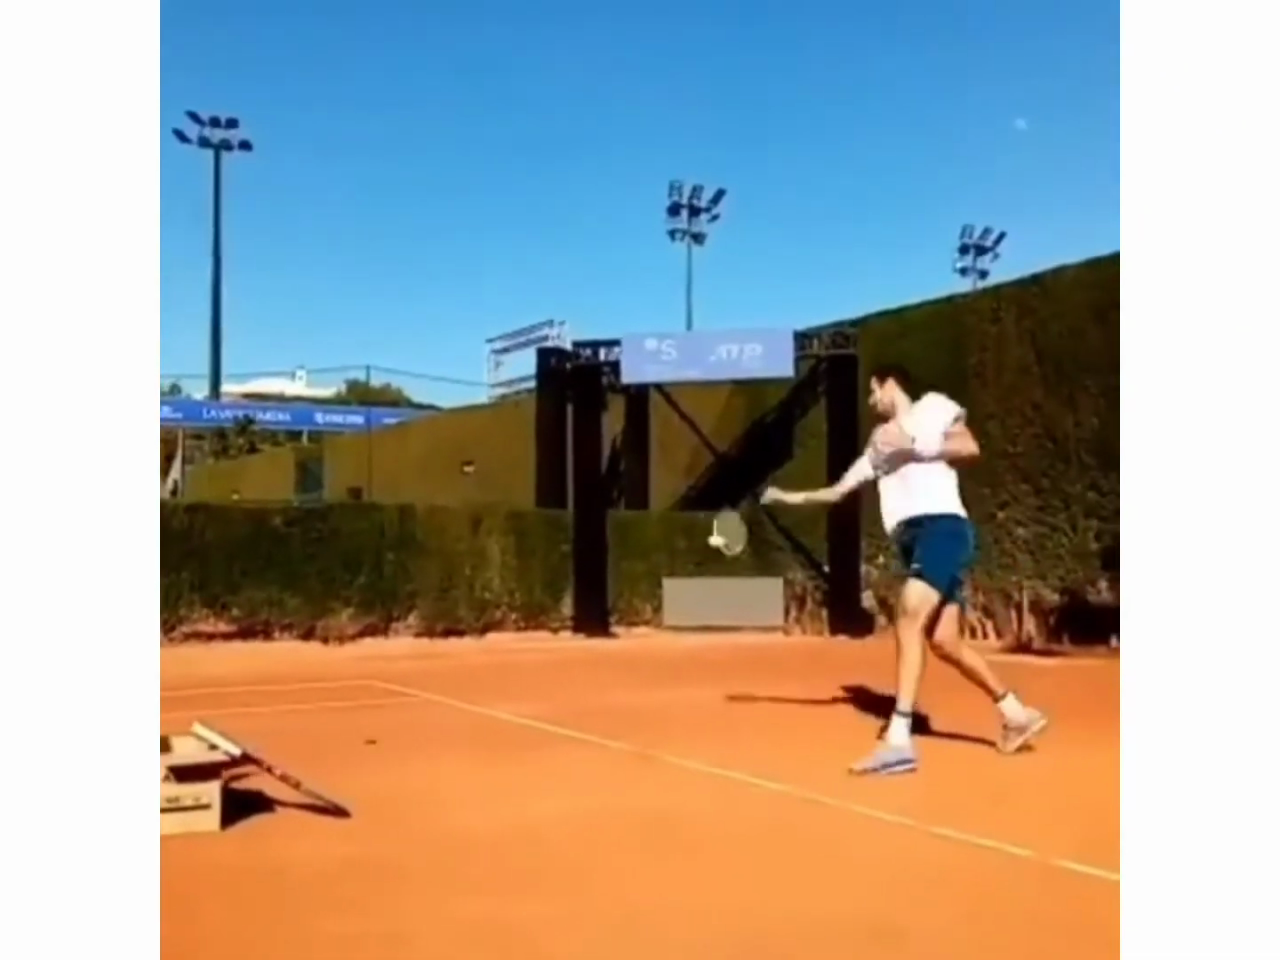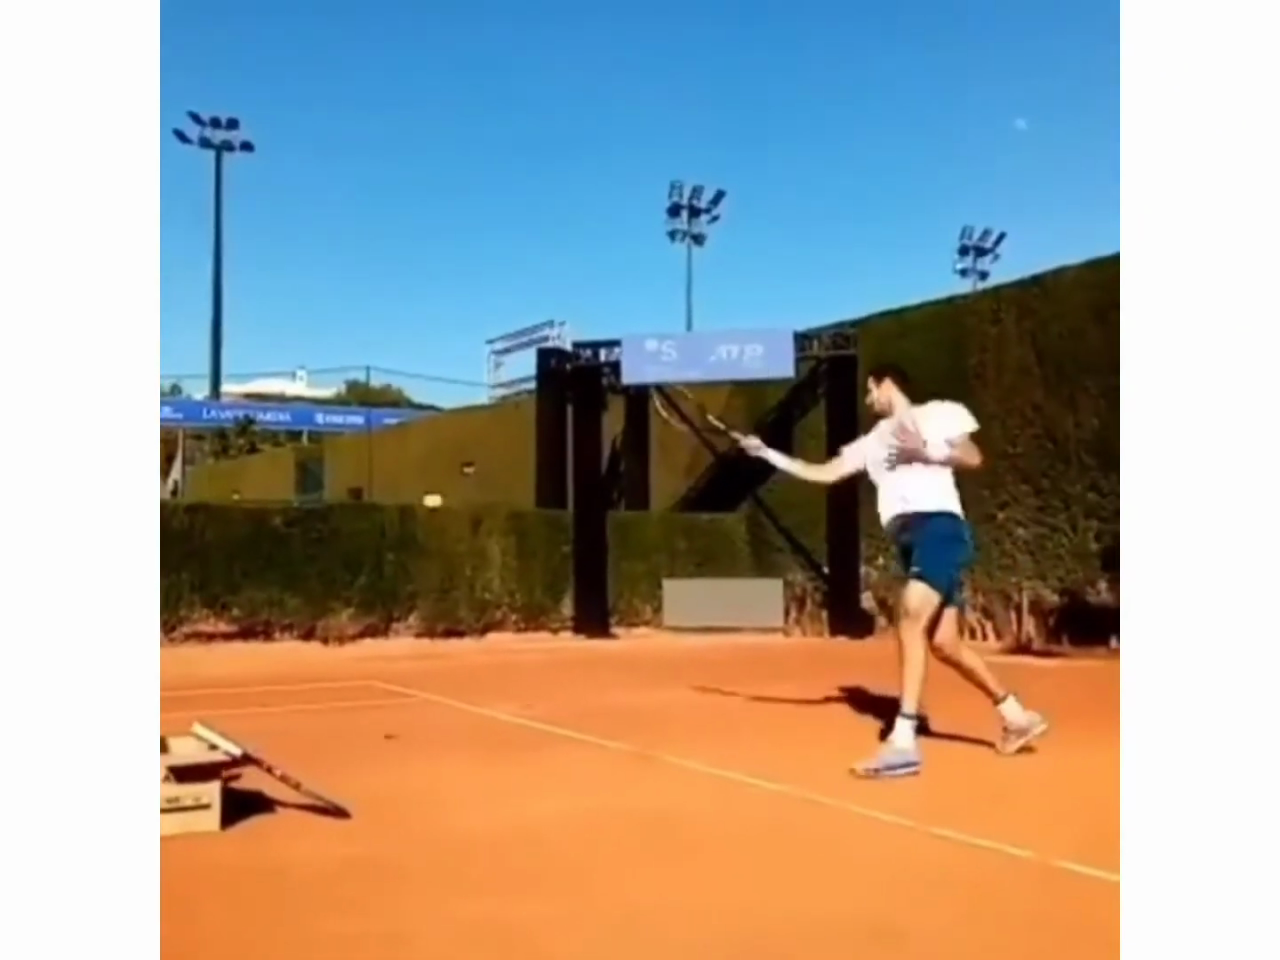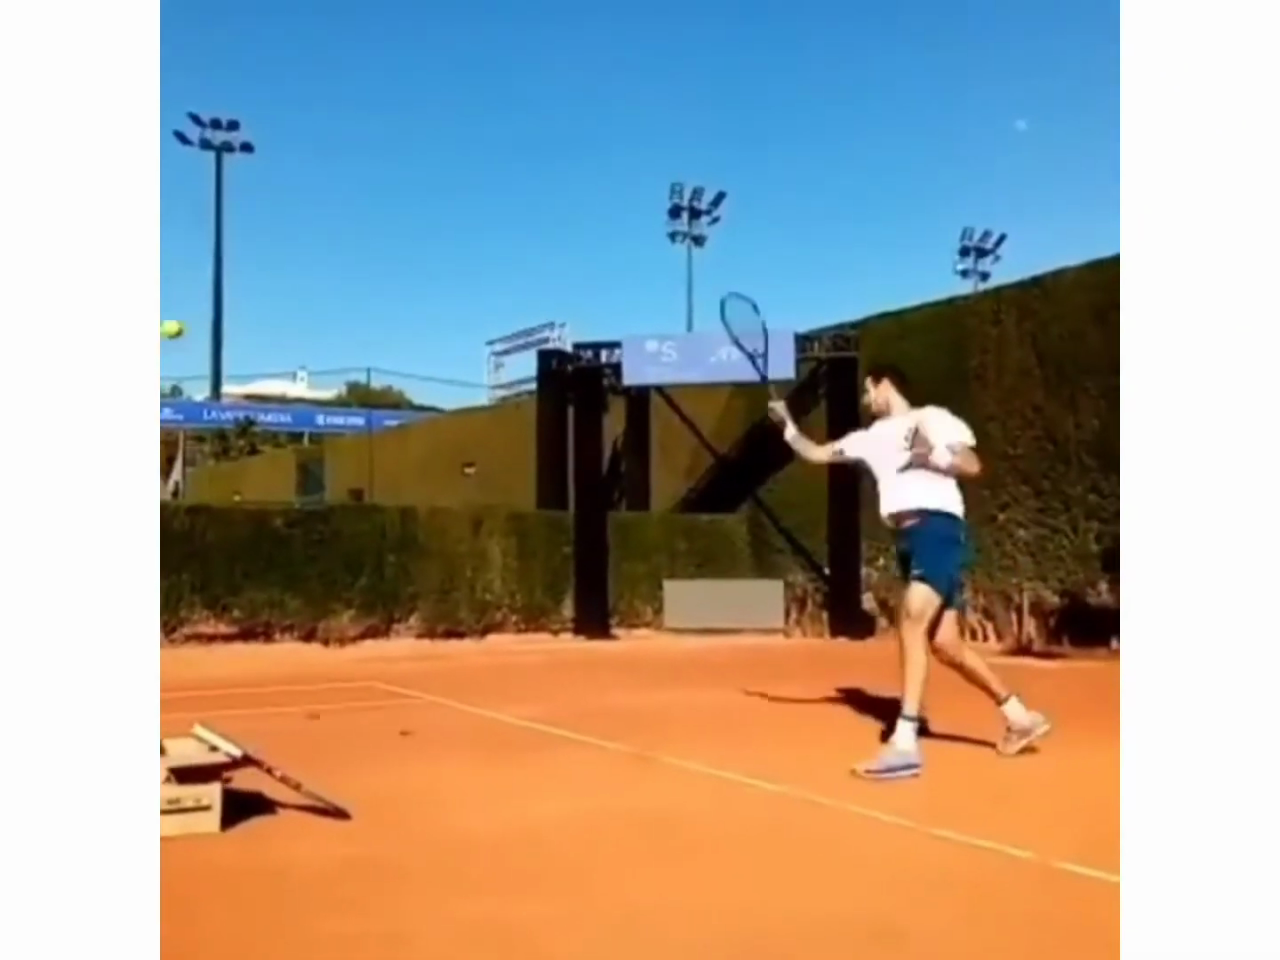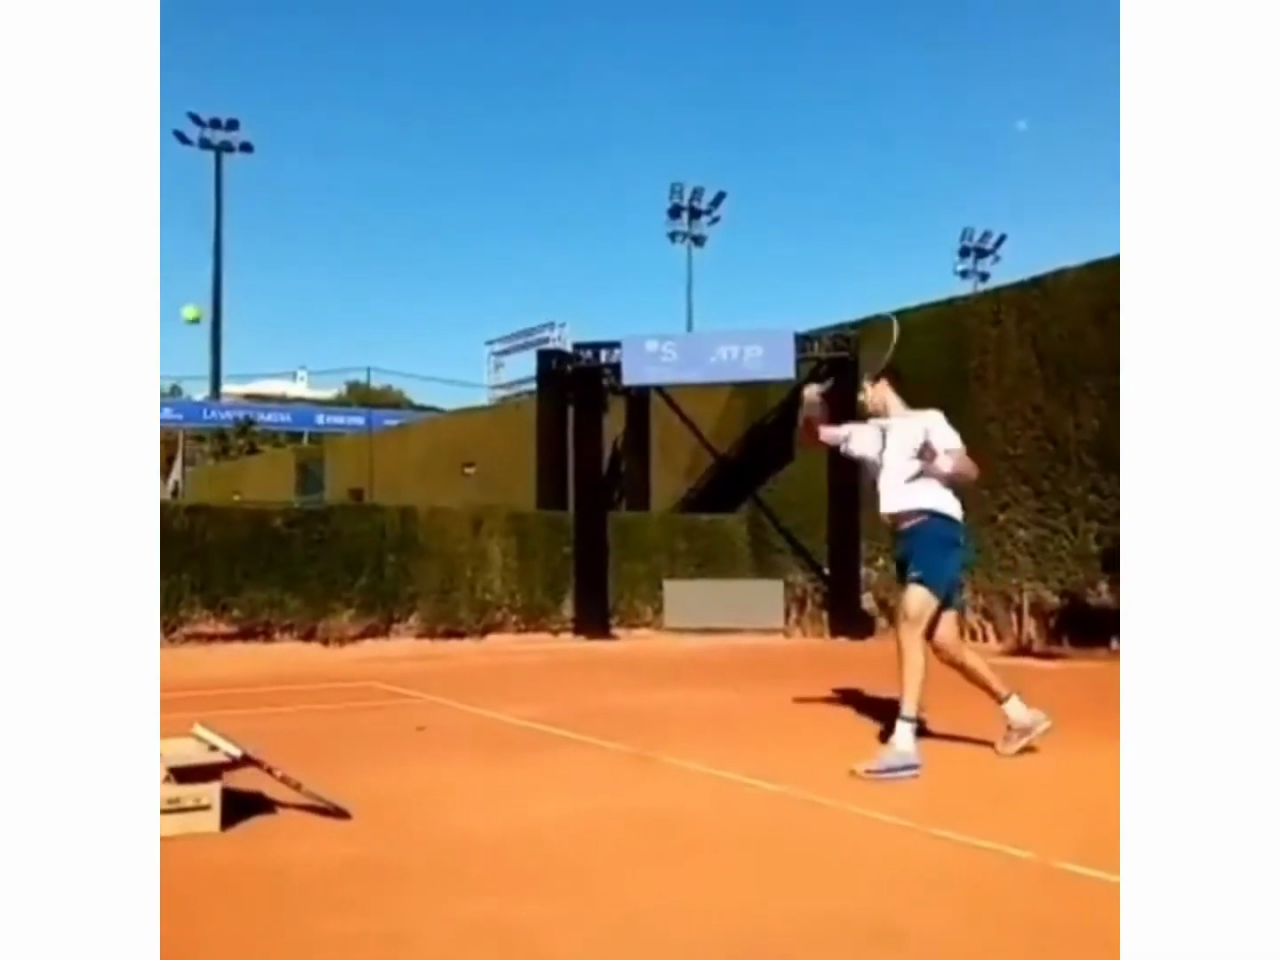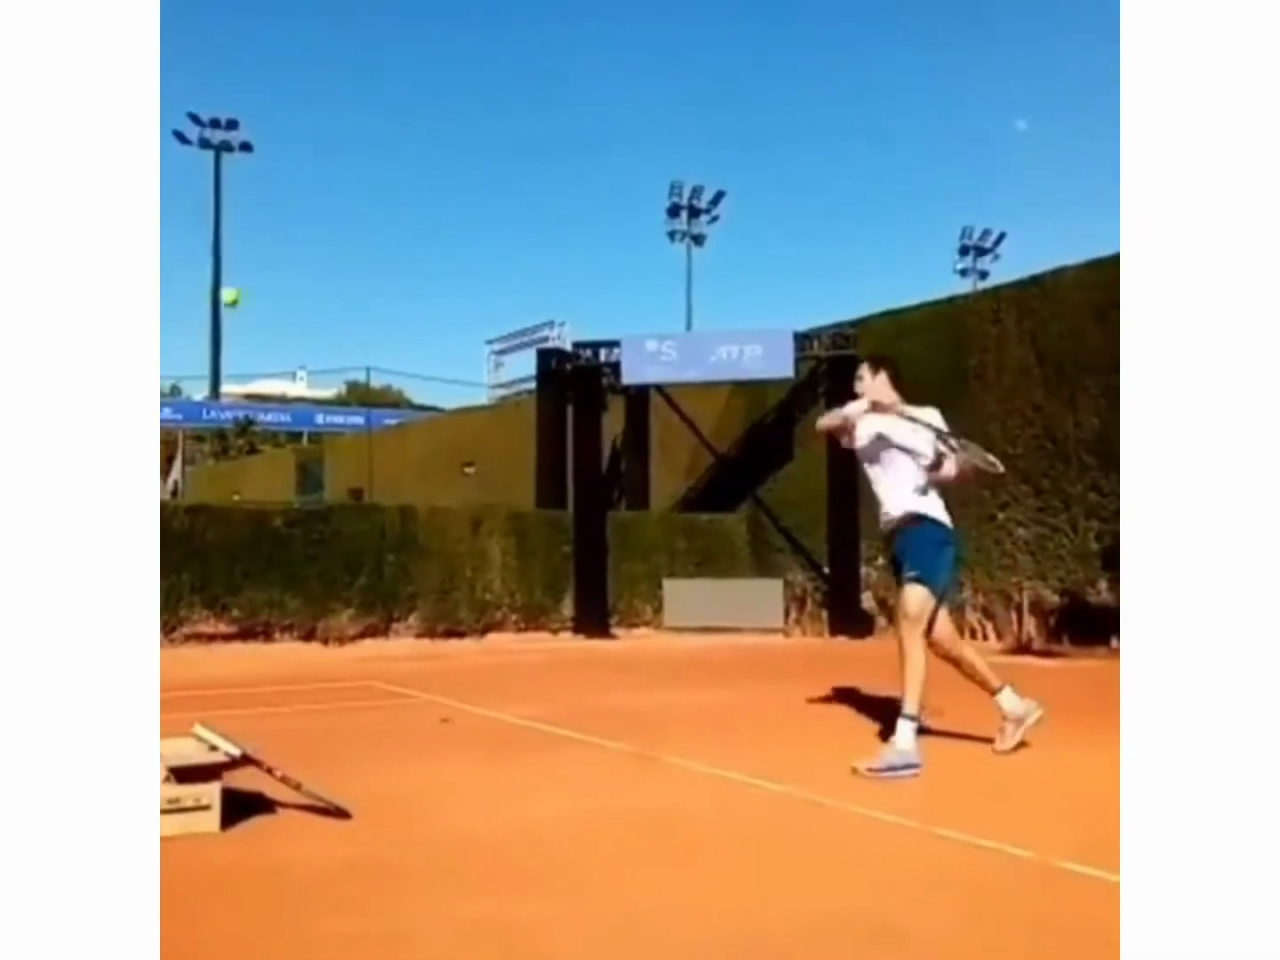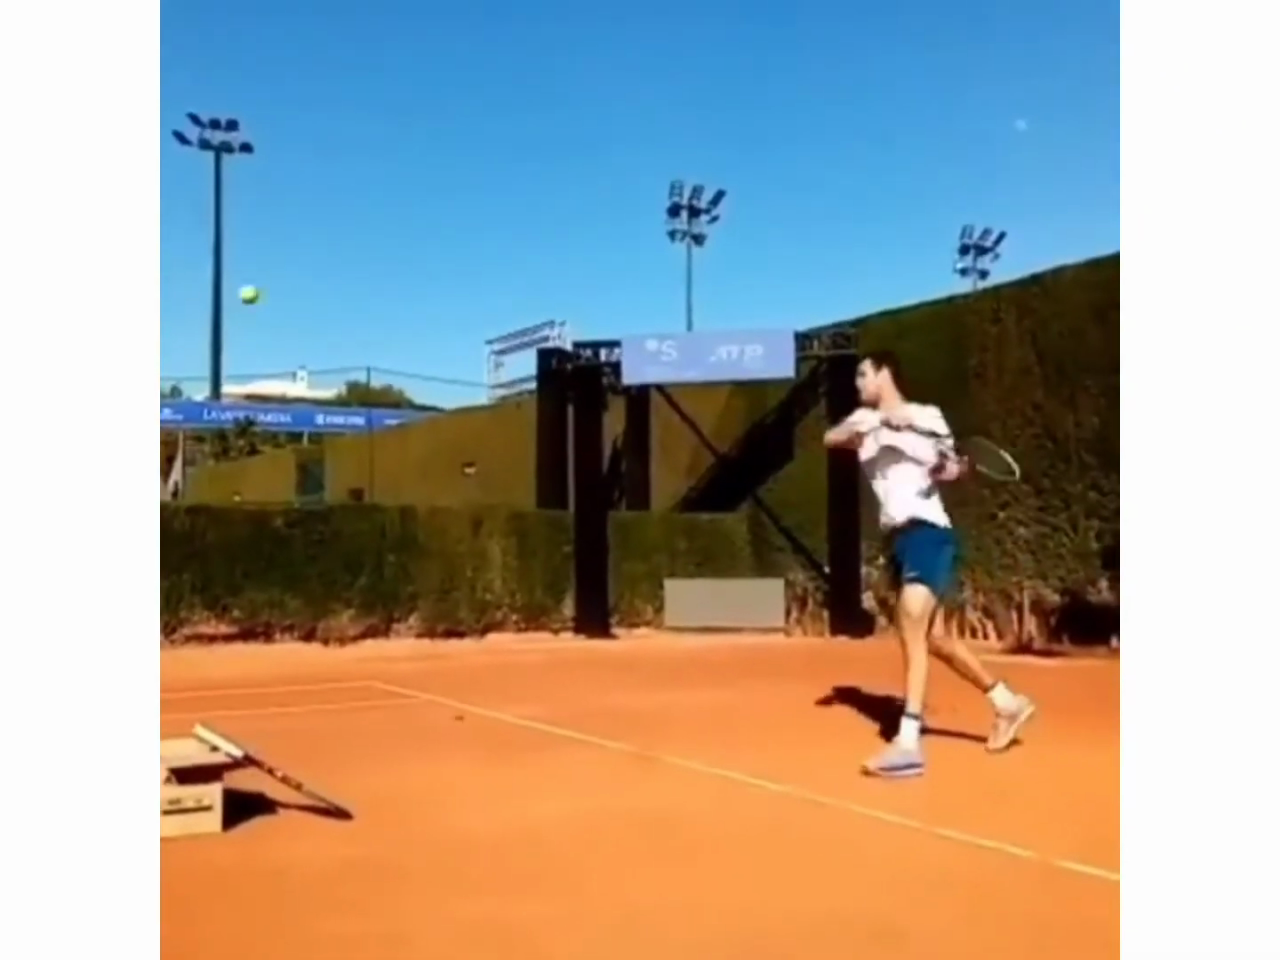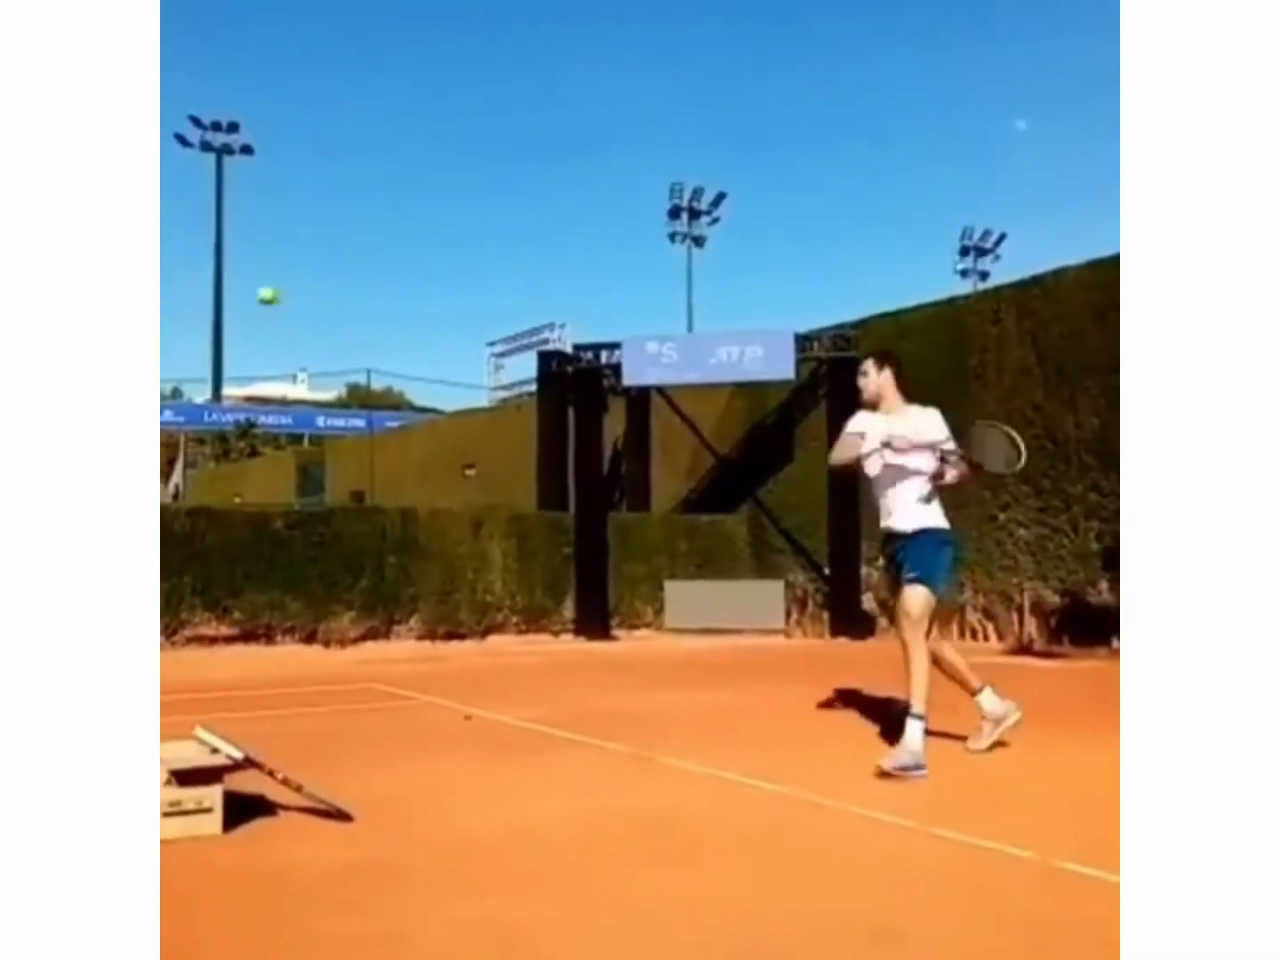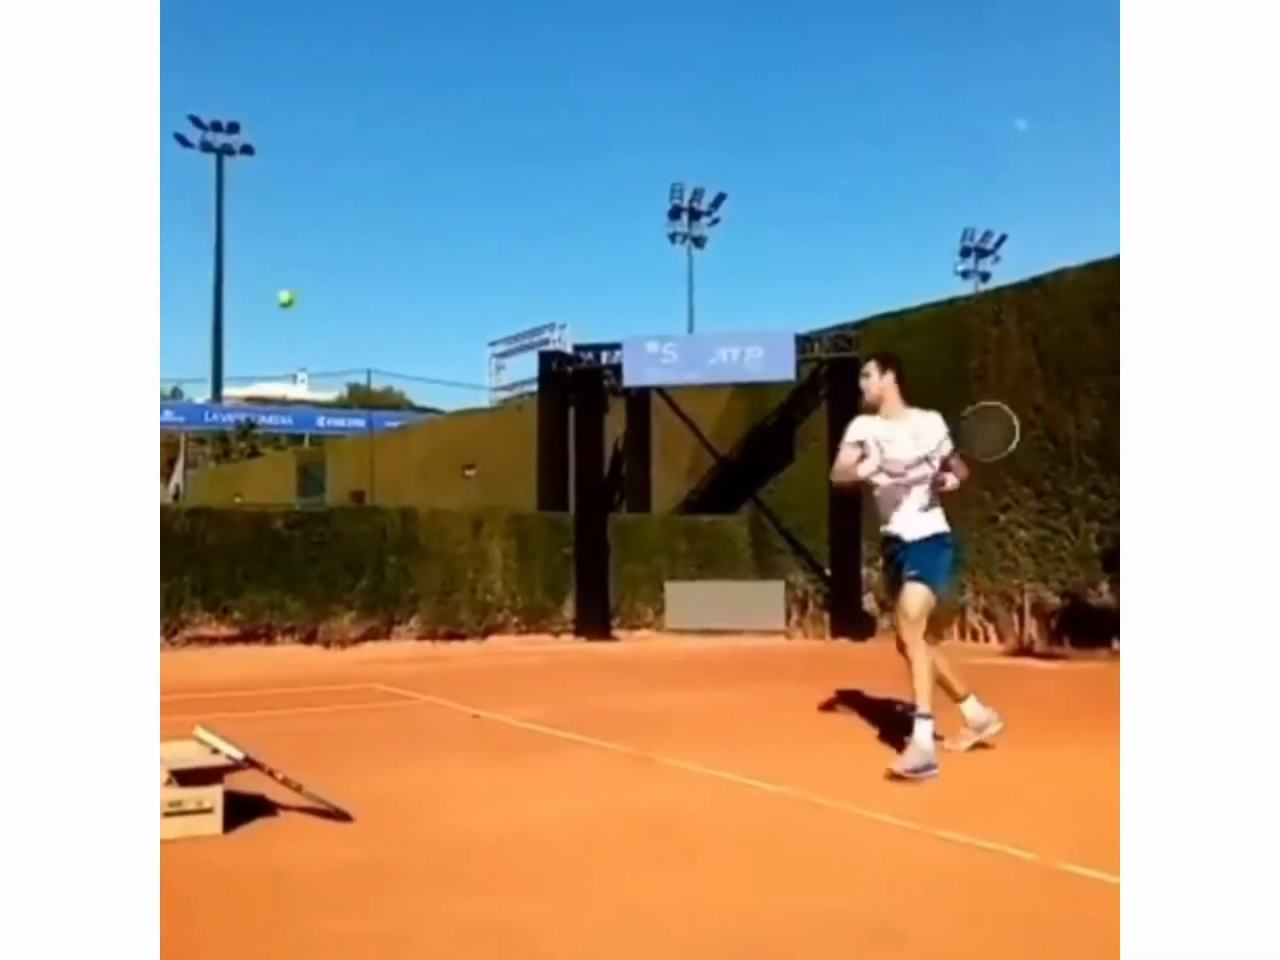
dt=0.1s
person 1, frame 1
left shoulder: (932, 407)
right shoulder: (879, 442)
left elbow: (970, 447)
right elbow: (840, 490)
left wrist: (918, 448)
right wrist: (793, 497)
left hip: (943, 527)
right hip: (913, 537)
left knee: (909, 623)
right knee: (945, 641)
left ankle: (899, 742)
right ankle: (1016, 713)
person 1, frame 2
left shoulder: (936, 413)
right shoulder: (872, 441)
left elbow: (972, 457)
right elbow: (823, 473)
left wrist: (925, 447)
right wrist: (768, 454)
left hip: (939, 527)
right hip: (911, 538)
left knee: (910, 625)
right knee: (944, 642)
left ankle: (902, 745)
right ankle: (1017, 717)
person 1, frame 3
left shoulder: (934, 418)
right shoulder: (871, 437)
left elbow: (972, 467)
right elbow: (818, 454)
left wrist: (935, 456)
right wrist: (786, 424)
left hip: (939, 529)
right hip: (911, 541)
left knee: (911, 626)
right knee: (947, 644)
left ankle: (905, 745)
right ankle: (1021, 717)
person 1, frame 4
left shoulder: (930, 420)
right shoulder: (866, 432)
left elbow: (969, 472)
right elbow: (814, 435)
left wrist: (939, 465)
right wrist: (811, 405)
left hip: (936, 531)
right hip: (906, 539)
left knee: (909, 627)
right knee: (945, 642)
left ankle: (903, 746)
right ankle: (1022, 716)
person 1, frame 5
left shoulder: (926, 417)
right shoulder: (863, 422)
left elbow: (962, 468)
right elbow: (825, 426)
left wrist: (945, 468)
right wrist: (855, 409)
left hip: (926, 531)
right hip: (898, 538)
left knee: (909, 626)
right knee: (941, 638)
left ankle: (904, 744)
right ankle: (1015, 706)
person 1, frame 6
left shoulder: (928, 415)
right shoulder: (864, 419)
left elbow: (959, 464)
right elbow: (831, 439)
left wrist: (946, 471)
right wrist: (880, 421)
left hip: (928, 532)
right hip: (896, 537)
left knee: (911, 627)
right knee: (930, 636)
left ankle: (907, 743)
right ankle: (1007, 702)
person 1, frame 7
left shoulder: (928, 418)
right shoulder: (865, 423)
left elbow: (960, 467)
right elbow: (836, 457)
left wrist: (946, 475)
right wrist: (884, 441)
left hip: (928, 535)
right hip: (894, 539)
left knee: (911, 628)
right knee: (922, 638)
left ankle: (913, 743)
right ankle: (994, 707)
person 1, frame 8
left shoulder: (928, 421)
right shoulder: (861, 427)
left elbow: (959, 468)
right elbow: (838, 474)
left wrist: (947, 481)
right wrist: (877, 469)
left hip: (930, 539)
right hip: (895, 542)
left knee: (909, 630)
right knee: (909, 641)
left ankle: (922, 741)
right ankle: (976, 714)
